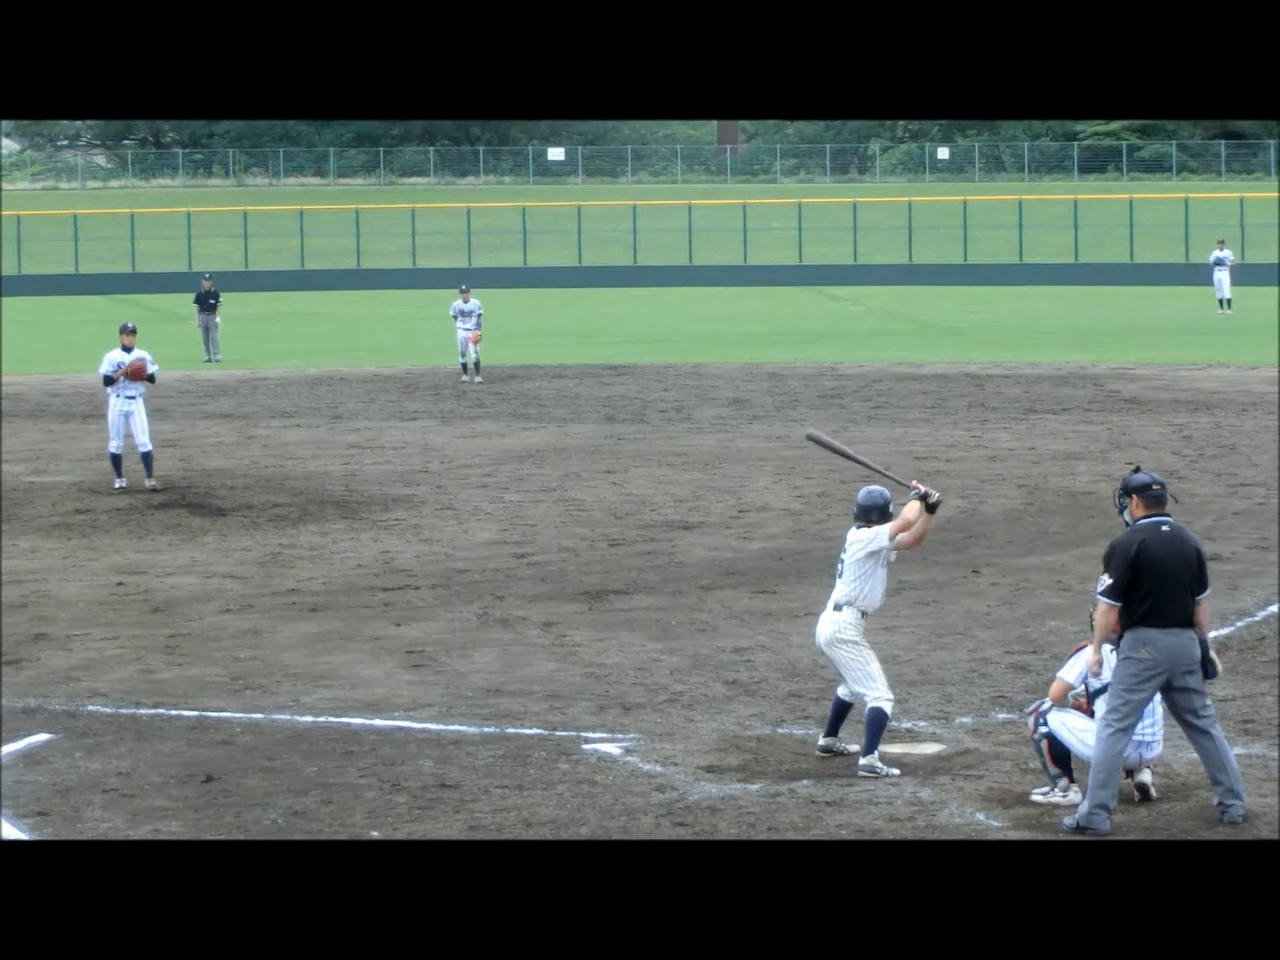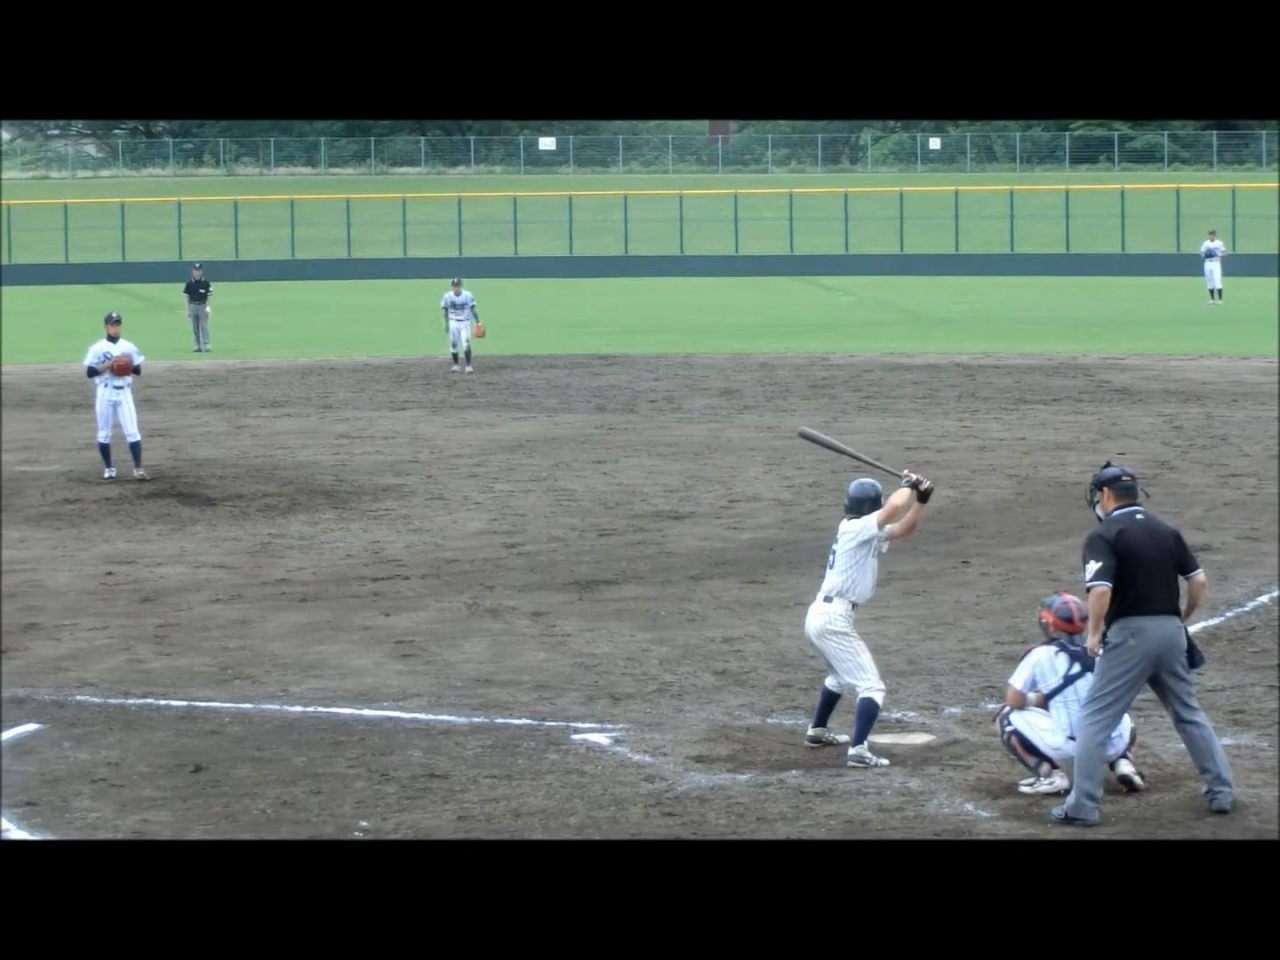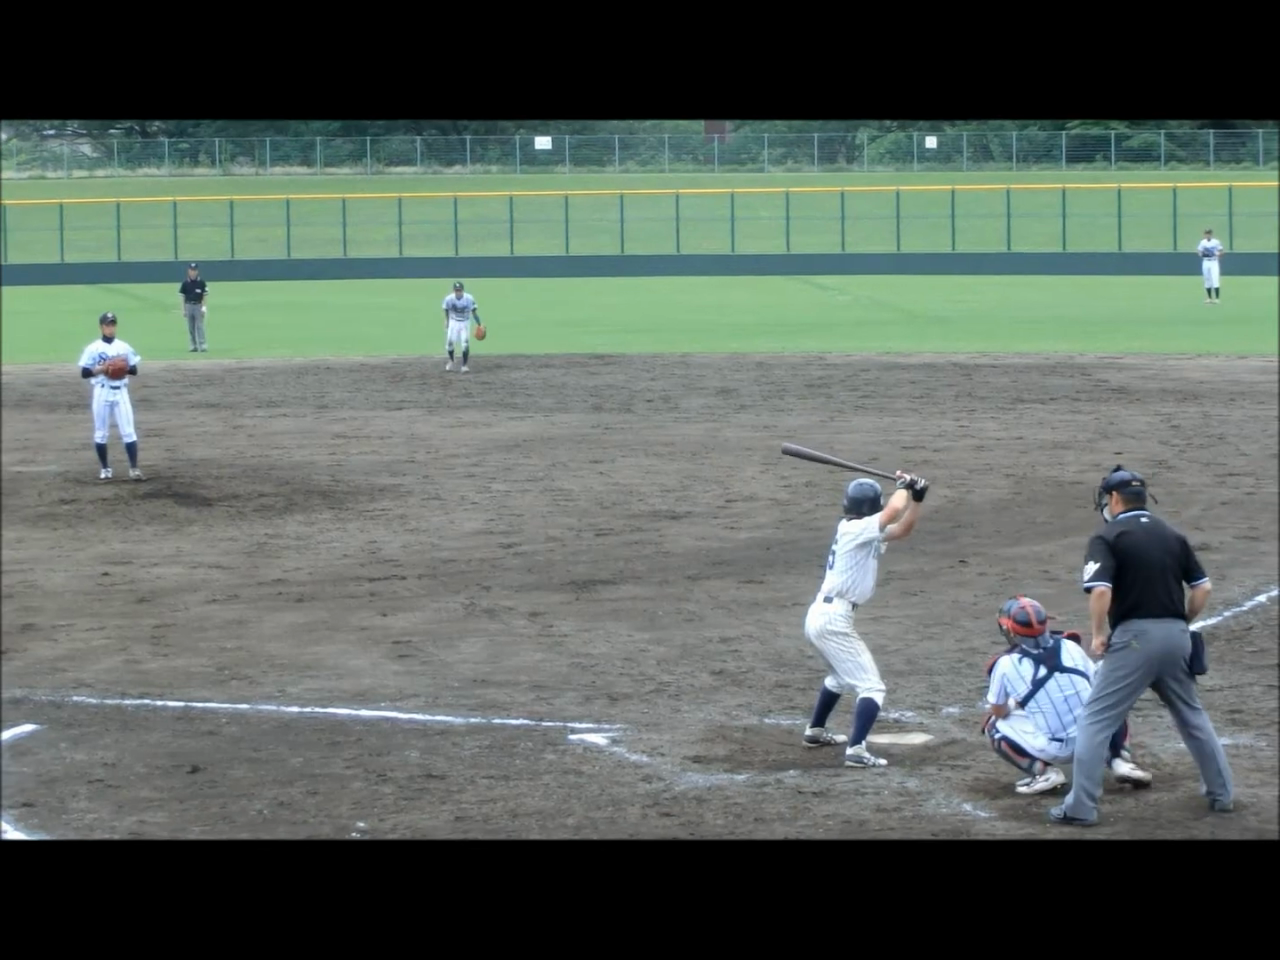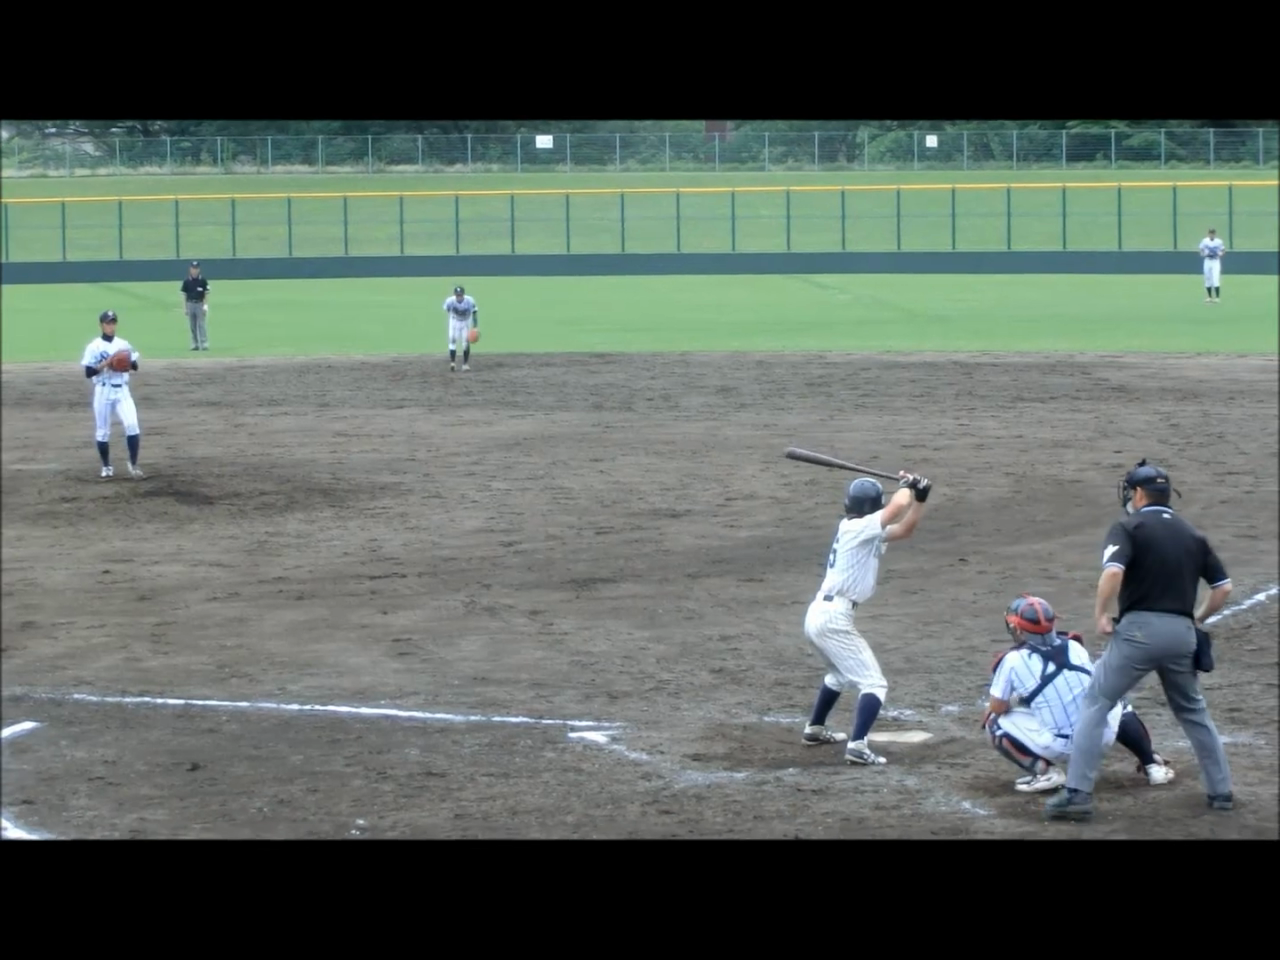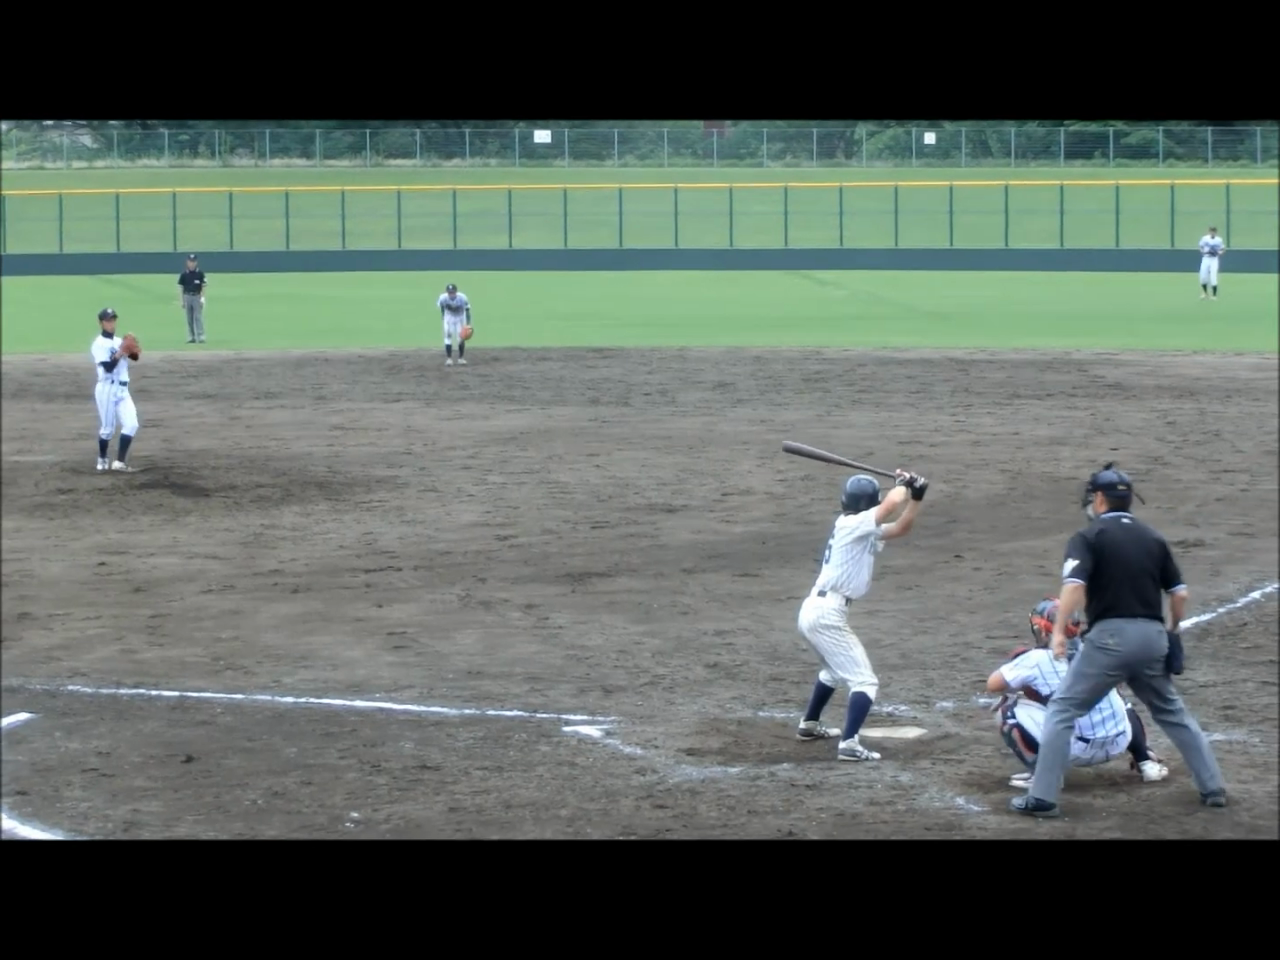
dt=0.3s
person 1, frame 1
left shoulder: (1125, 544)
right shoulder: (1189, 542)
left elbow: (1107, 604)
right elbow: (1200, 601)
left wrist: (1095, 648)
right wrist: (1204, 645)
left hip: (1143, 646)
right hip: (1185, 644)
left knee: (1113, 730)
right knee: (1204, 725)
left ankle: (1094, 815)
right ankle: (1233, 804)
person 1, frame 2
left shoulder: (1103, 535)
right shoulder: (1167, 530)
left elbow: (1100, 590)
right elbow: (1198, 579)
left wrist: (1093, 633)
right wrist: (1184, 617)
left hip: (1130, 635)
right hip: (1171, 632)
left knee: (1096, 718)
right knee: (1189, 714)
left ankle: (1082, 806)
right ankle: (1221, 792)
person 1, frame 3
left shoulder: (1108, 537)
right shoulder: (1173, 535)
left elbow: (1100, 590)
right elbow: (1202, 588)
left wrist: (1098, 634)
left hip: (1134, 638)
right hip: (1176, 637)
left knee: (1096, 721)
right knee: (1192, 718)
left ankle: (1080, 807)
right ankle: (1222, 793)
person 1, frame 4
left shoulder: (1128, 527)
right shoulder: (1192, 534)
left elbow: (1112, 572)
right elbow: (1223, 587)
left wrist: (1101, 615)
right wrist: (1198, 618)
left hip: (1139, 630)
right hip: (1182, 633)
left knee: (1095, 705)
right knee: (1193, 712)
left ankle: (1077, 792)
right ankle: (1221, 790)
person 1, frame 5
left shoulder: (1088, 536)
right shoulder: (1153, 538)
left elbow: (1073, 586)
right elbow: (1180, 594)
left wrist: (1057, 631)
right wrist: (1172, 631)
left hip: (1109, 637)
right hip: (1152, 636)
left knee: (1062, 711)
right knee: (1173, 713)
left ankle: (1042, 797)
right ankle: (1212, 787)
person 2, frame 1
left shoulder: (871, 539)
right shoulder: (865, 538)
left elbow: (912, 539)
right elbow: (905, 522)
left wrist: (929, 510)
right wrist: (917, 496)
left hip: (833, 624)
right hip: (843, 627)
left knee: (853, 685)
right knee: (880, 695)
left ankle: (828, 741)
right ankle: (869, 760)
person 2, frame 2
left shoulder: (865, 532)
right shoulder: (856, 528)
left elbow: (903, 529)
right elbow: (894, 507)
left wrist: (921, 499)
right wrist: (908, 484)
left hip: (822, 615)
right hip: (834, 618)
left knee: (842, 675)
right knee: (871, 686)
left ankle: (817, 731)
right ankle: (858, 750)
person 2, frame 3
left shoulder: (854, 529)
right shoulder: (857, 529)
left elbow: (902, 529)
right elbow: (894, 510)
left wrist: (916, 497)
right wrist: (902, 486)
left hip: (820, 616)
right hip: (833, 620)
left knee: (841, 676)
right knee: (872, 687)
left ankle: (815, 731)
right ankle: (856, 750)
person 2, frame 4
left shoulder: (855, 528)
right shoulder: (859, 528)
left elbow: (903, 529)
right elbow: (898, 506)
left wrist: (920, 498)
right wrist: (906, 485)
left hip: (820, 615)
right hip: (834, 618)
left knee: (840, 674)
right knee: (874, 683)
left ankle: (814, 729)
right ankle: (858, 744)
person 2, frame 5
left shoulder: (864, 529)
right shoulder: (854, 524)
left elbow: (899, 528)
right elbow: (892, 504)
left wrist: (916, 497)
right wrist: (902, 483)
left hip: (815, 610)
right hip: (827, 614)
left knee: (835, 670)
right knee: (864, 681)
left ankle: (809, 724)
right ankle: (849, 744)
